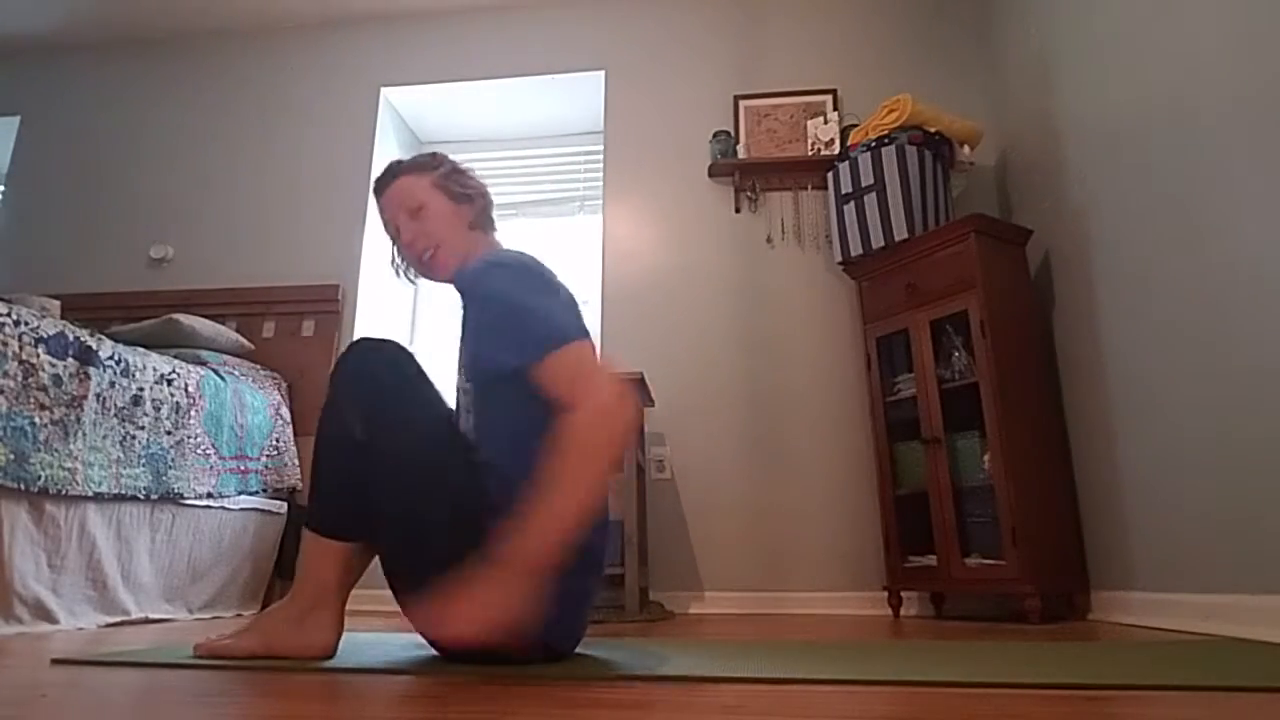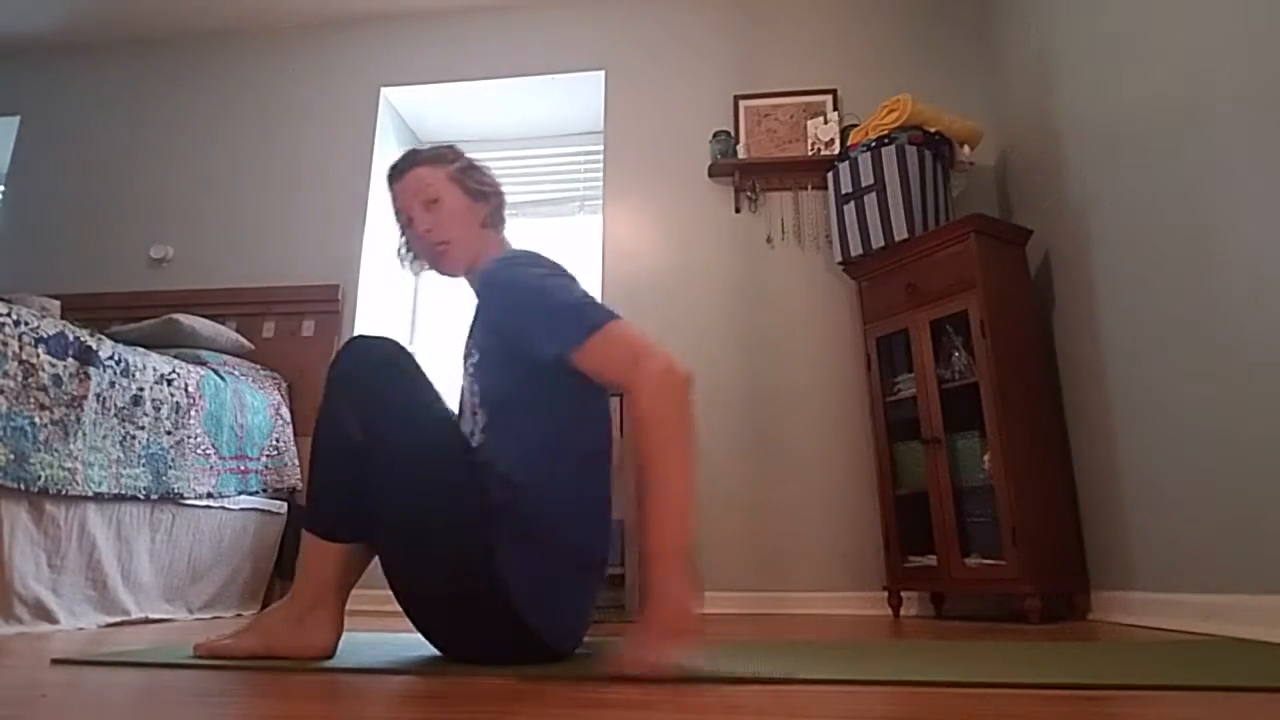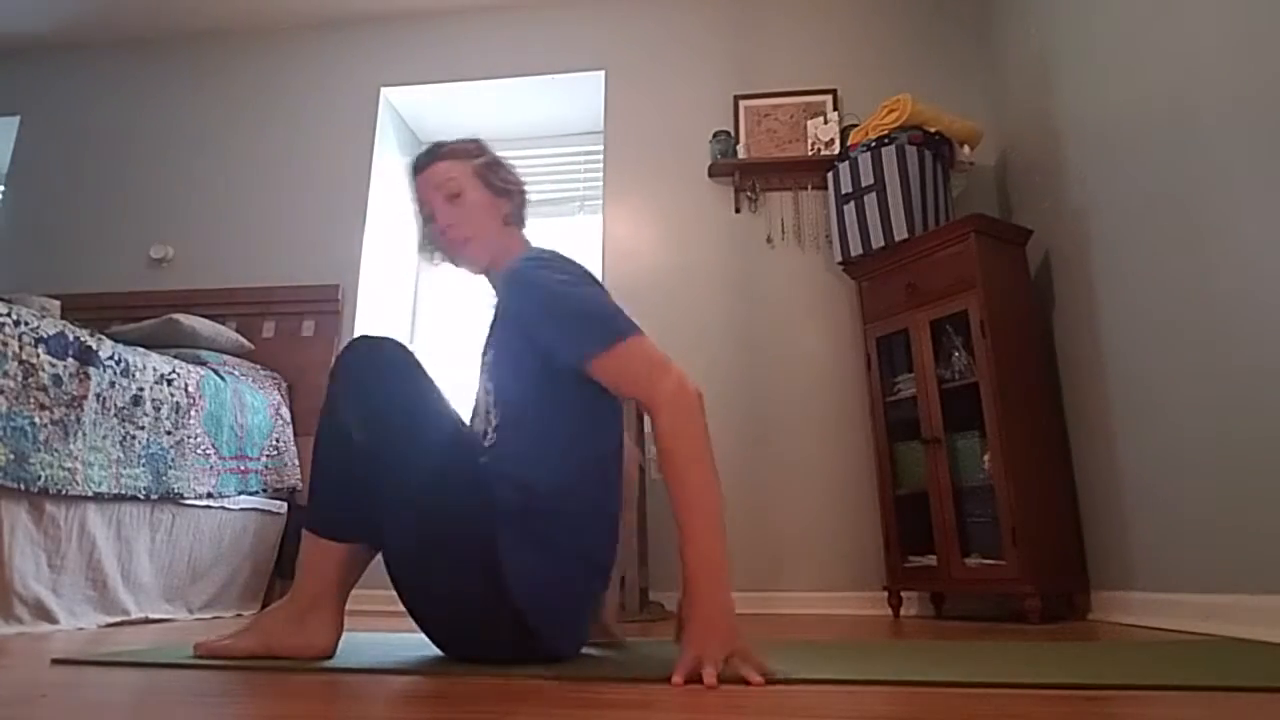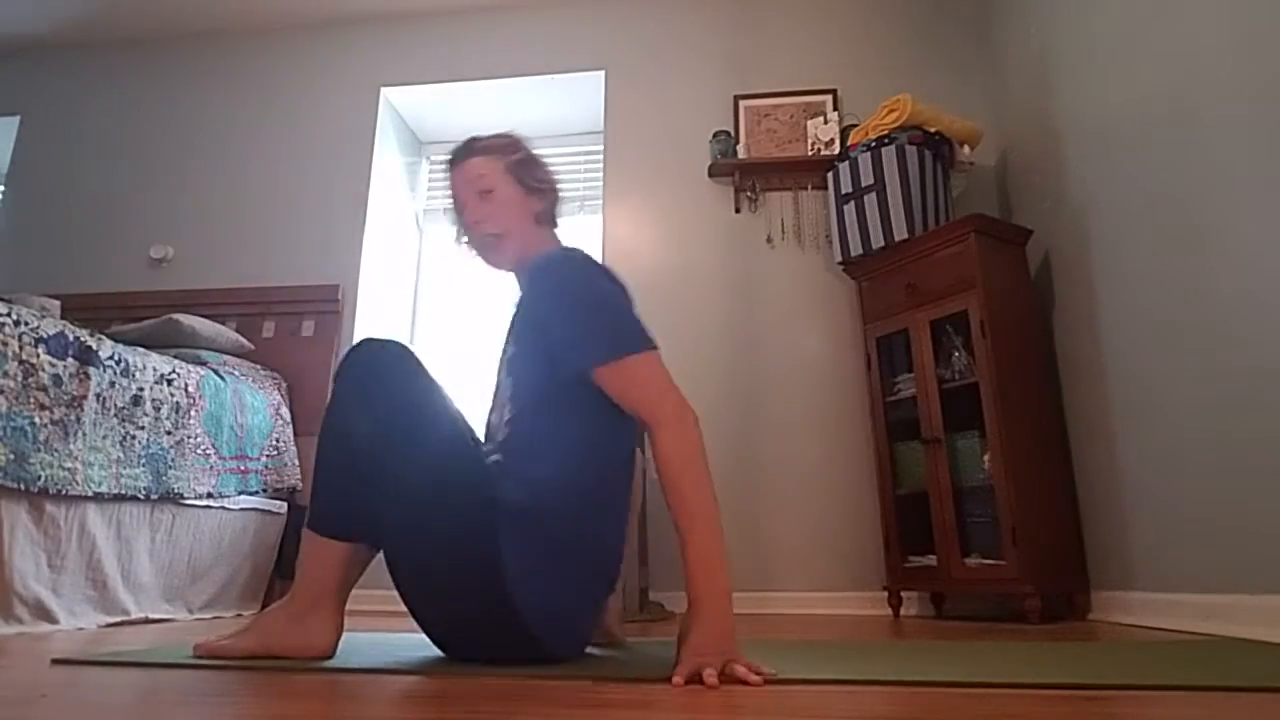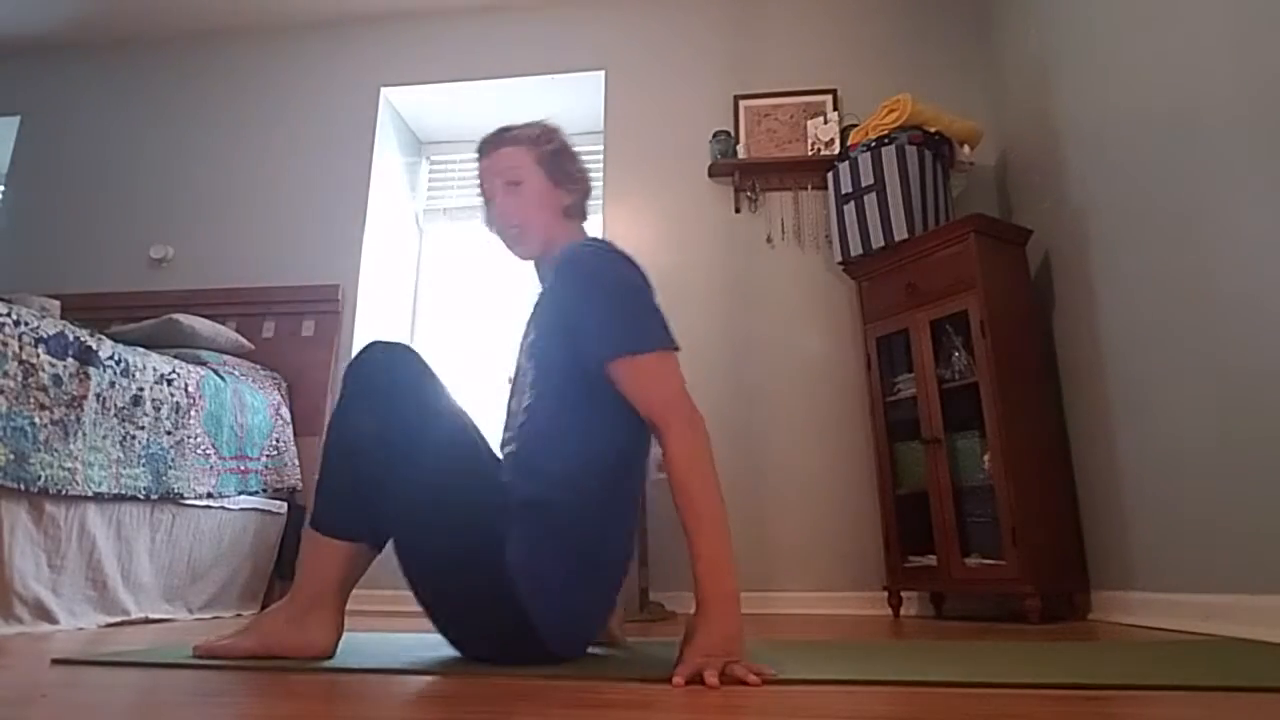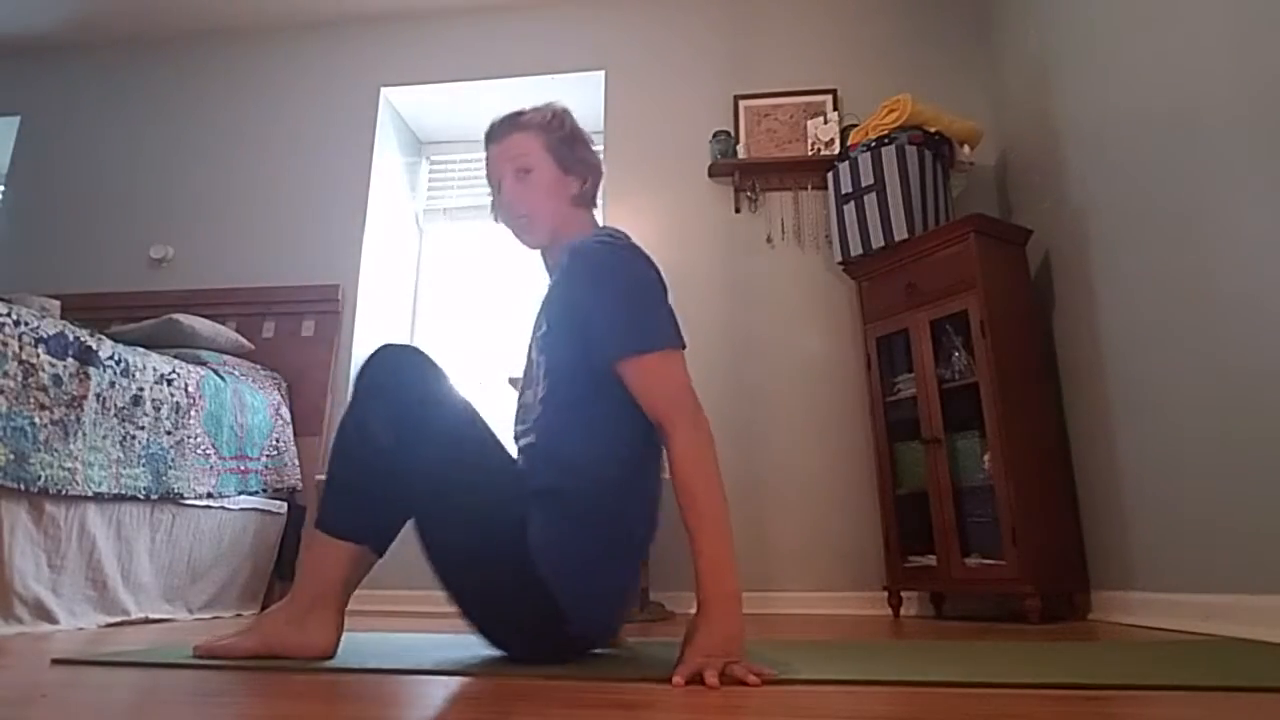
dt=0.1s
person 1, frame 1
left shoulder: (497, 282)
right shoulder: (502, 282)
left elbow: (606, 408)
left wrist: (509, 576)
left hip: (516, 605)
left knee: (369, 374)
left ankle: (312, 614)
right ankle: (315, 607)
person 1, frame 2
left shoulder: (514, 280)
right shoulder: (508, 292)
left elbow: (660, 379)
left wrist: (667, 581)
left hip: (511, 603)
right hip: (538, 605)
left knee: (370, 371)
left ankle: (309, 612)
person 1, frame 3
left shoulder: (539, 283)
right shoulder: (529, 295)
left elbow: (675, 398)
left wrist: (708, 604)
left hip: (518, 601)
right hip: (540, 608)
left knee: (372, 369)
left ankle: (308, 614)
right ankle: (315, 605)
person 1, frame 4
left shoulder: (561, 279)
right shoulder: (547, 291)
left elbow: (671, 416)
left wrist: (710, 612)
left hip: (519, 604)
right hip: (542, 607)
left knee: (375, 371)
left ankle: (307, 613)
right ankle: (314, 604)
person 1, frame 5
left shoulder: (592, 272)
right shoulder: (568, 287)
left elbow: (678, 422)
left wrist: (718, 613)
left hip: (535, 598)
right hip: (544, 598)
left knee: (385, 374)
left ankle: (309, 613)
right ankle: (315, 605)
person 1, frame 6
left shoulder: (603, 263)
right shoulder: (576, 279)
left elbow: (682, 420)
left wrist: (720, 613)
left hip: (552, 588)
right hip: (562, 592)
left knee: (395, 376)
left ankle: (309, 613)
right ankle: (314, 605)
